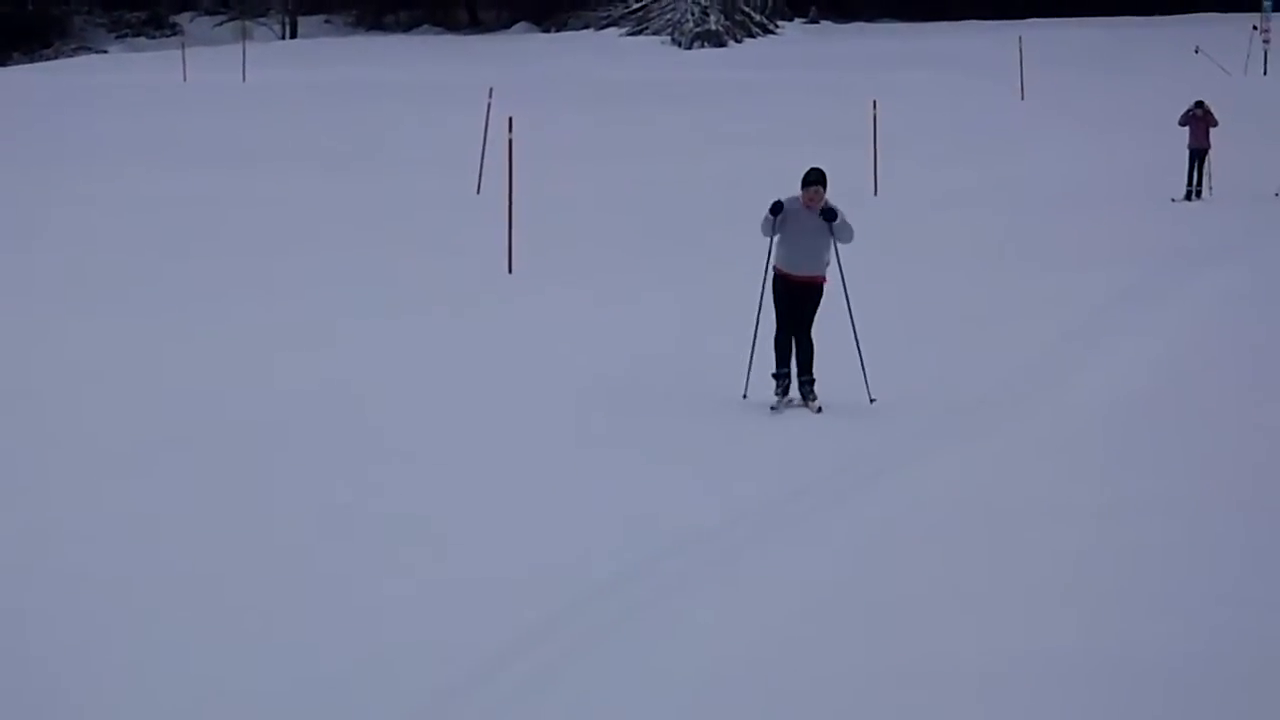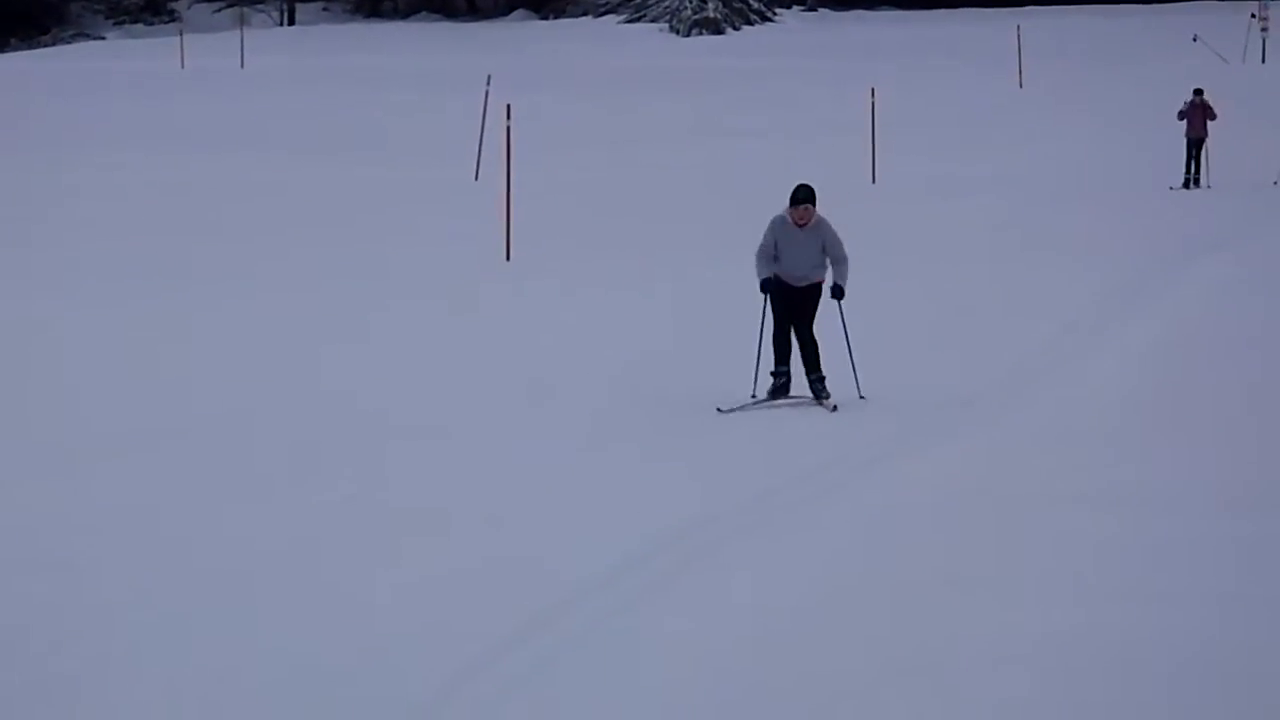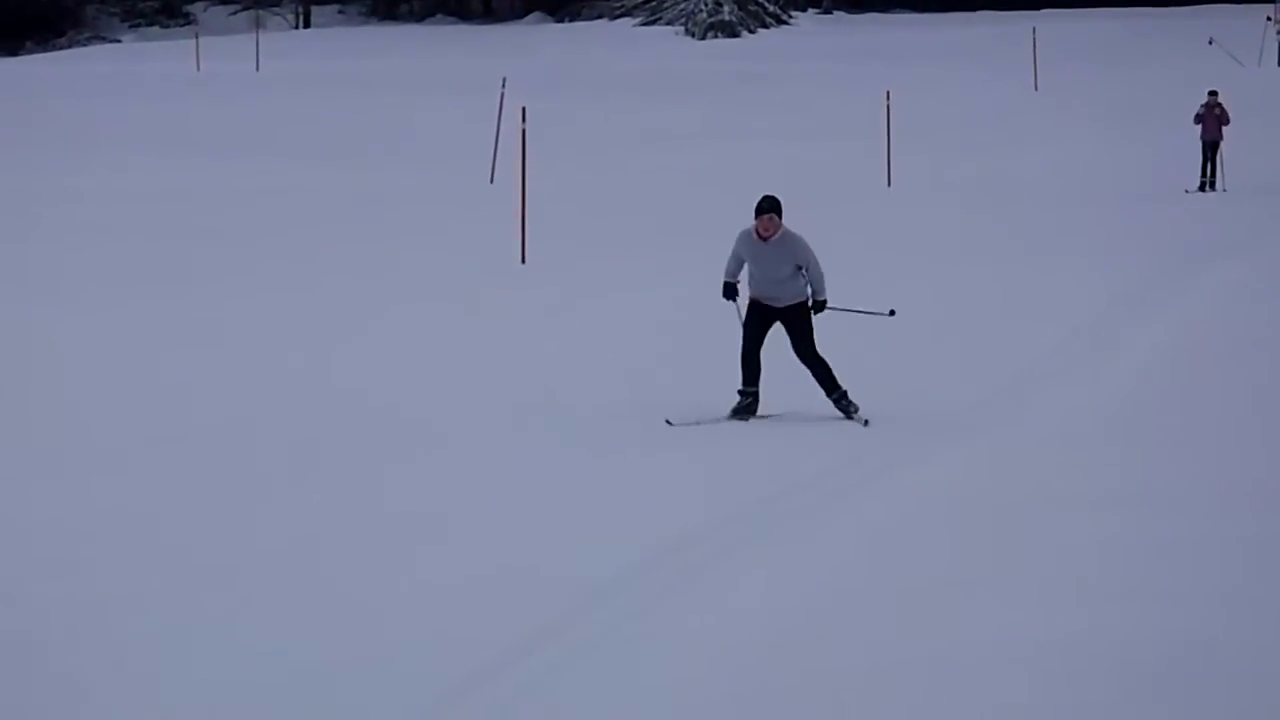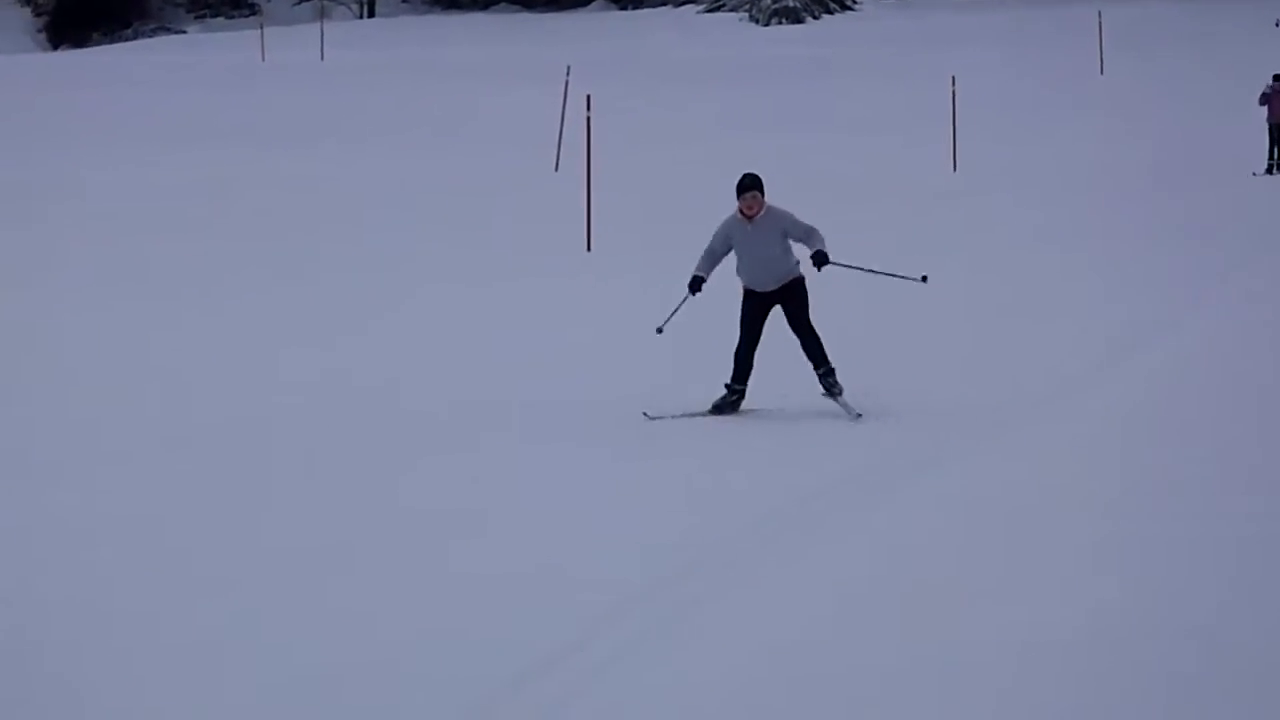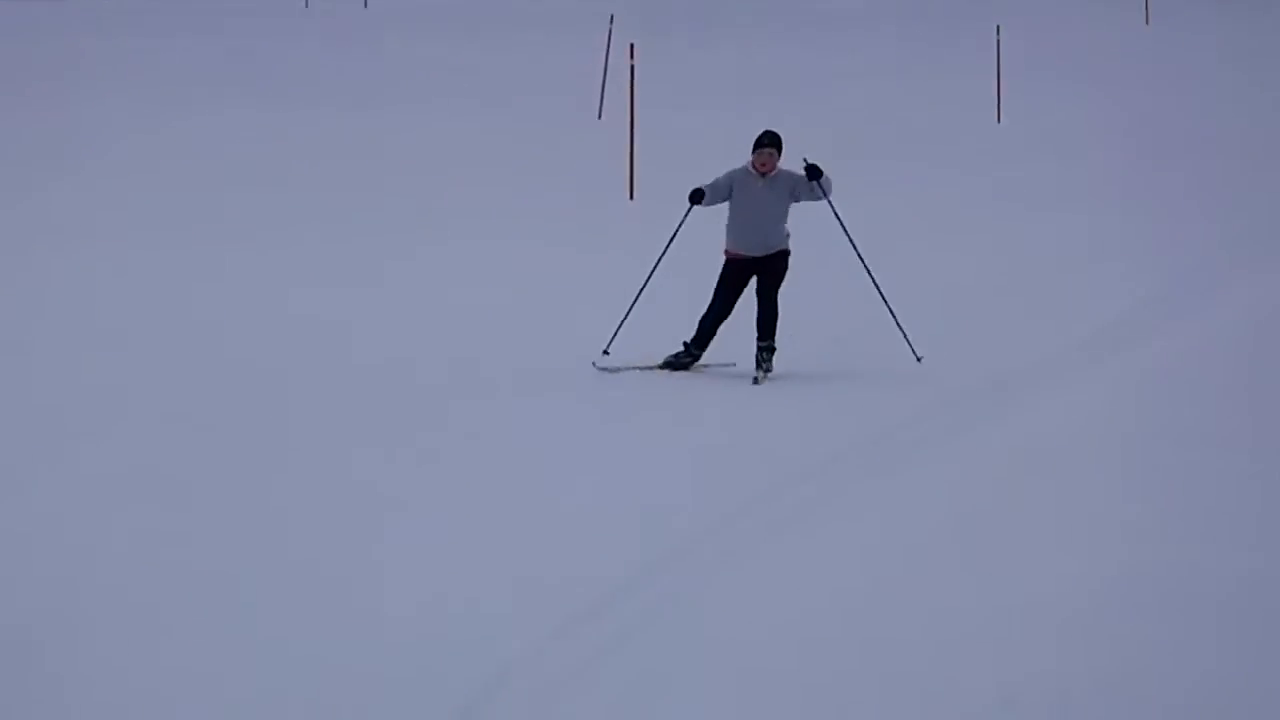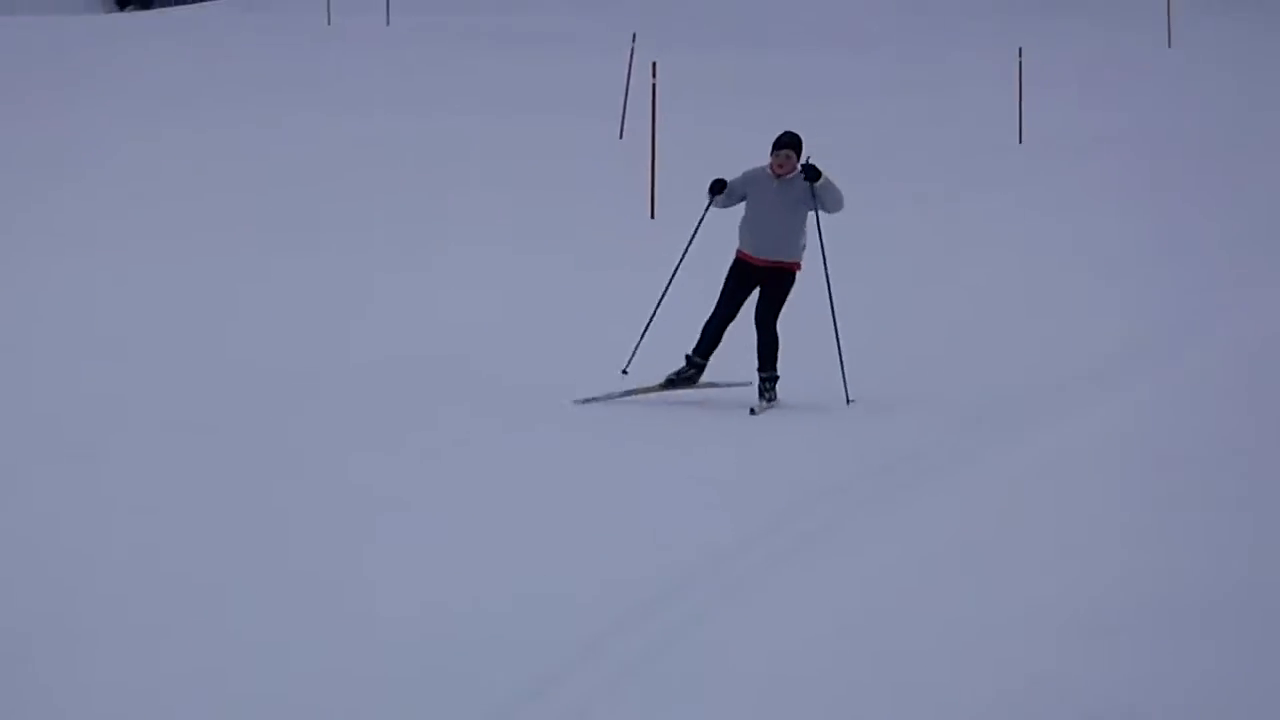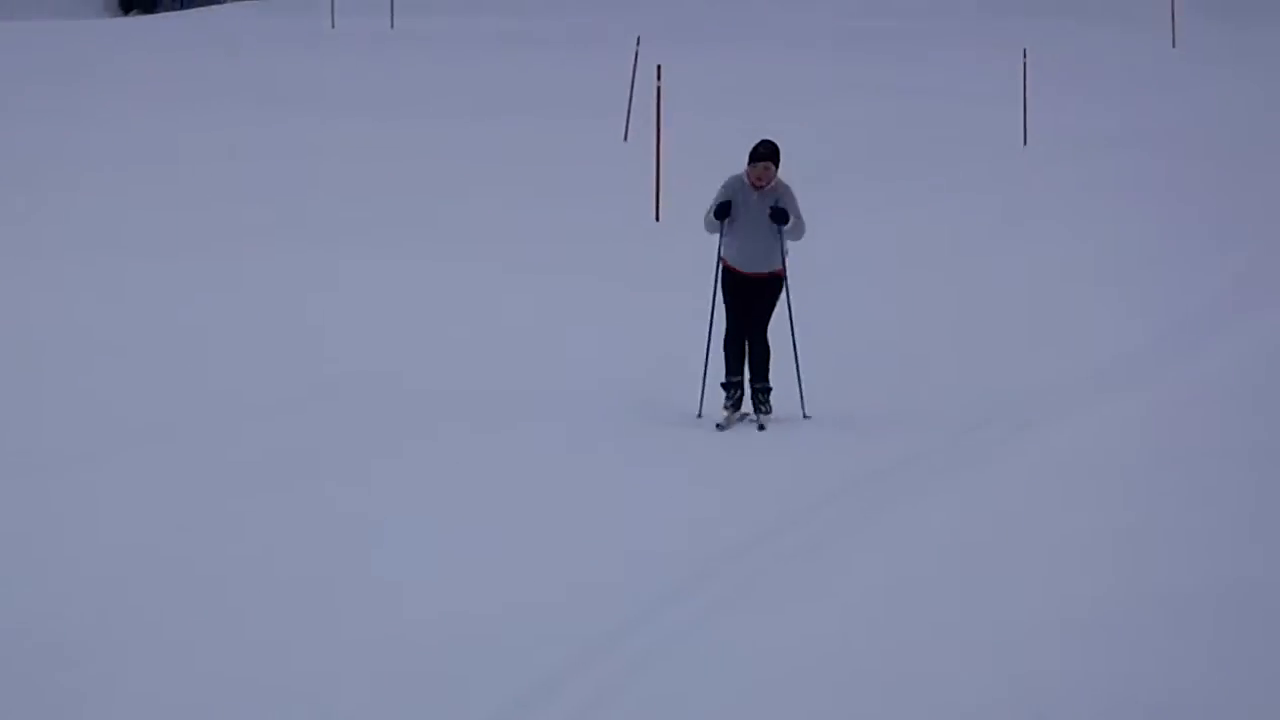
dt=0.3s
person 1, frame 1
left shoulder: (830, 210)
right shoulder: (788, 205)
left elbow: (847, 236)
right elbow: (766, 231)
left wrist: (834, 221)
right wrist: (772, 215)
left hip: (812, 281)
right hip: (783, 277)
left knee: (802, 331)
right knee: (784, 327)
left ankle: (806, 382)
right ankle: (783, 377)
person 1, frame 2
left shoulder: (823, 226)
right shoulder: (778, 223)
left elbow: (840, 258)
right elbow: (763, 255)
left wrist: (839, 284)
right wrist: (764, 278)
left hip: (810, 285)
right hip: (780, 282)
left knee: (803, 330)
right knee: (782, 327)
left ankle: (816, 380)
right ankle: (781, 377)
person 1, frame 3
left shoulder: (792, 241)
right shoulder: (744, 239)
left elbow: (812, 266)
right elbow: (736, 257)
left wrist: (819, 296)
right wrist: (730, 281)
left hip: (794, 304)
right hip: (760, 302)
left knee: (807, 353)
right knee: (749, 347)
left ankle: (839, 397)
right ankle: (748, 398)
person 1, frame 4
left shoulder: (778, 217)
right shoulder: (731, 225)
left elbow: (810, 233)
right elbow: (713, 252)
left wrist: (819, 250)
right wrist: (700, 274)
left hip: (789, 282)
right hip: (754, 291)
left knee: (802, 326)
right knee: (747, 342)
left ankle: (825, 374)
right ankle: (736, 392)
person 1, frame 5
left shoulder: (789, 181)
right shoulder: (738, 177)
left elbow: (823, 191)
right elbow: (713, 193)
left wrist: (817, 177)
right wrist: (700, 194)
left hip: (775, 254)
right hip: (738, 255)
left knee: (766, 296)
right knee: (719, 307)
left ankle: (765, 352)
right ankle: (691, 351)
person 1, frame 6
left shoulder: (805, 186)
right shoulder: (754, 177)
left elbow: (834, 205)
right elbow: (724, 199)
left wrist: (819, 179)
right wrist: (717, 190)
left hip: (784, 267)
right hip: (747, 261)
left knee: (765, 320)
right knee: (722, 314)
left ankle: (768, 379)
right ankle: (694, 366)
person 1, frame 7
left shoulder: (783, 192)
right shoulder: (733, 186)
left elbow: (795, 232)
right elbow: (711, 226)
left wrist: (785, 219)
right wrist: (718, 214)
left hip: (769, 275)
right hip: (734, 271)
left knee: (756, 331)
right knee: (735, 327)
left ankle: (761, 392)
right ankle: (733, 387)
